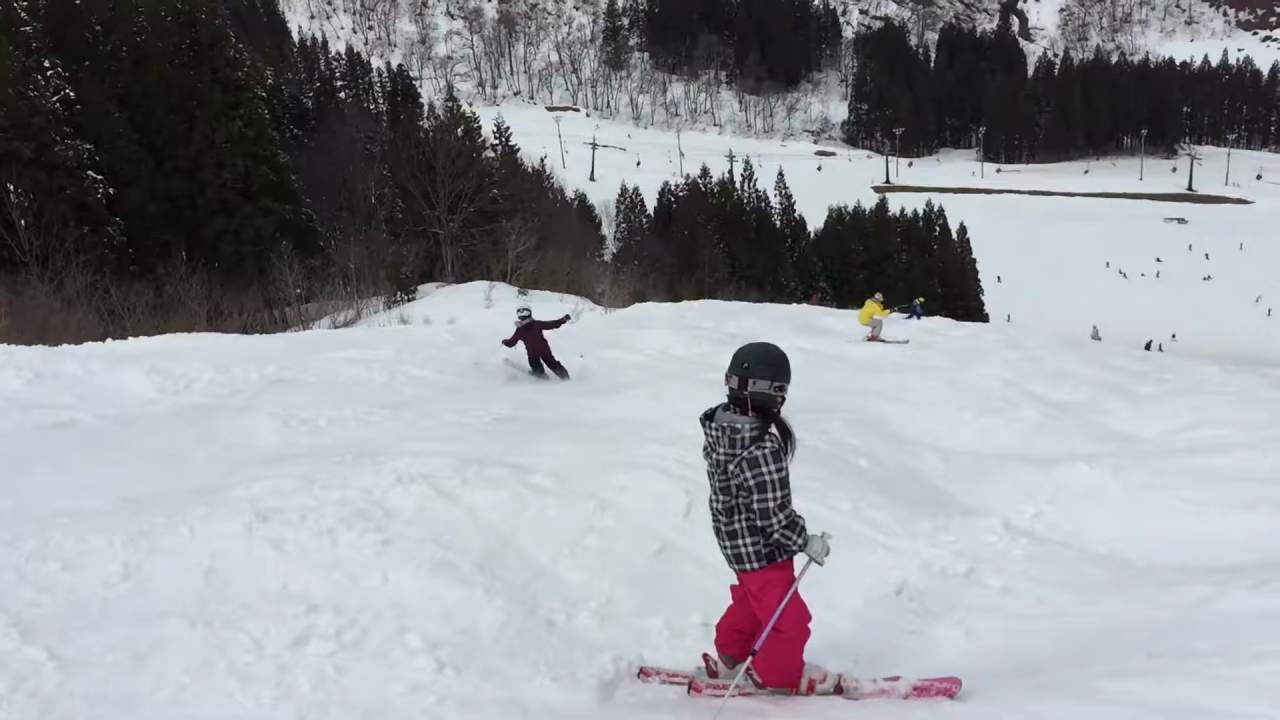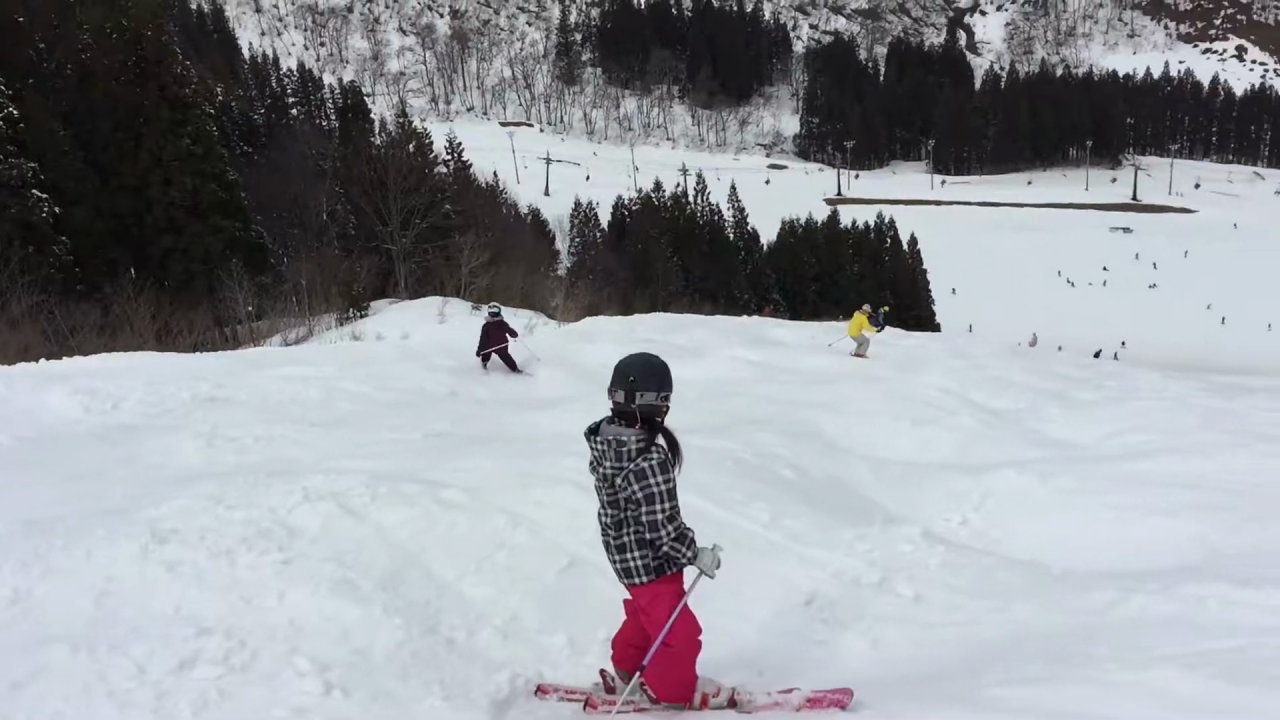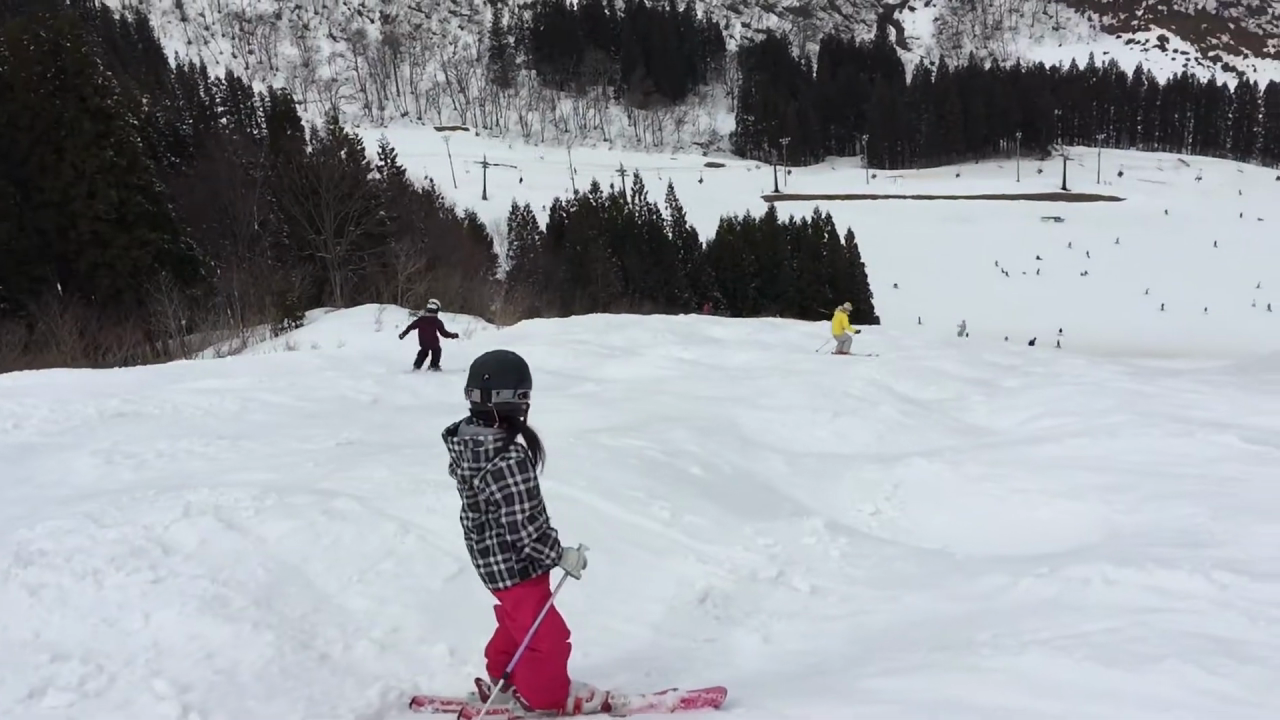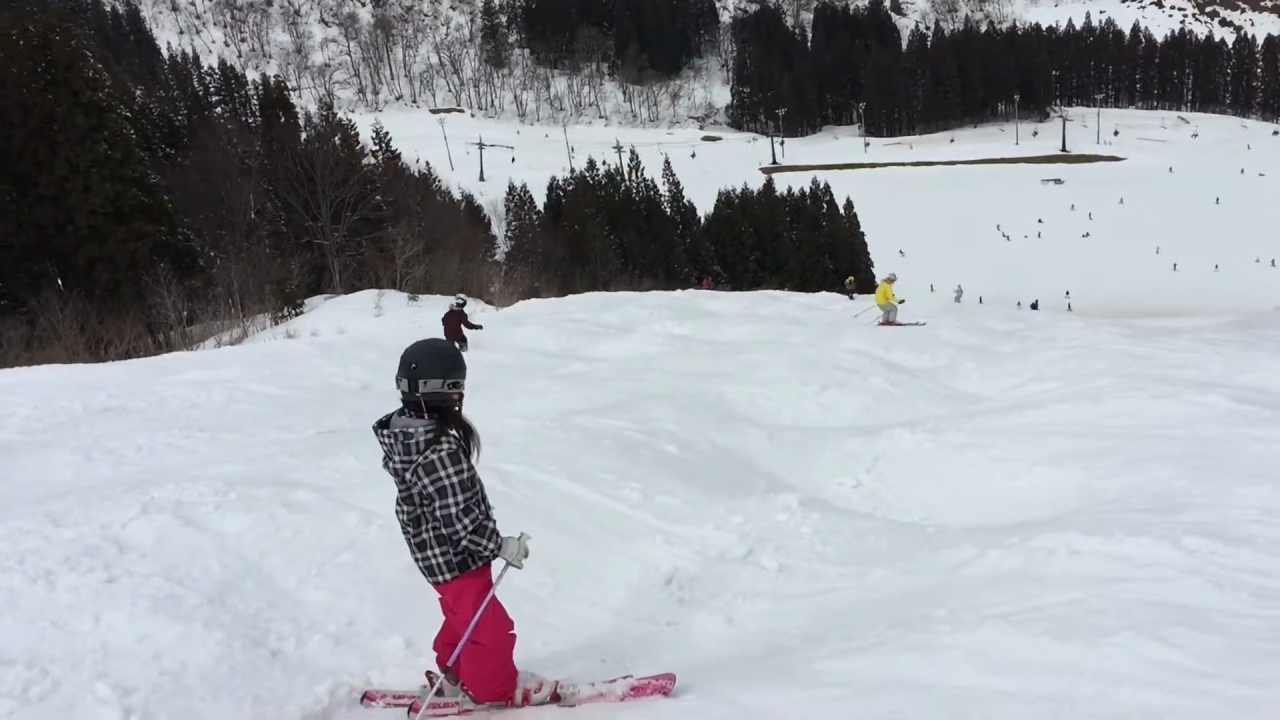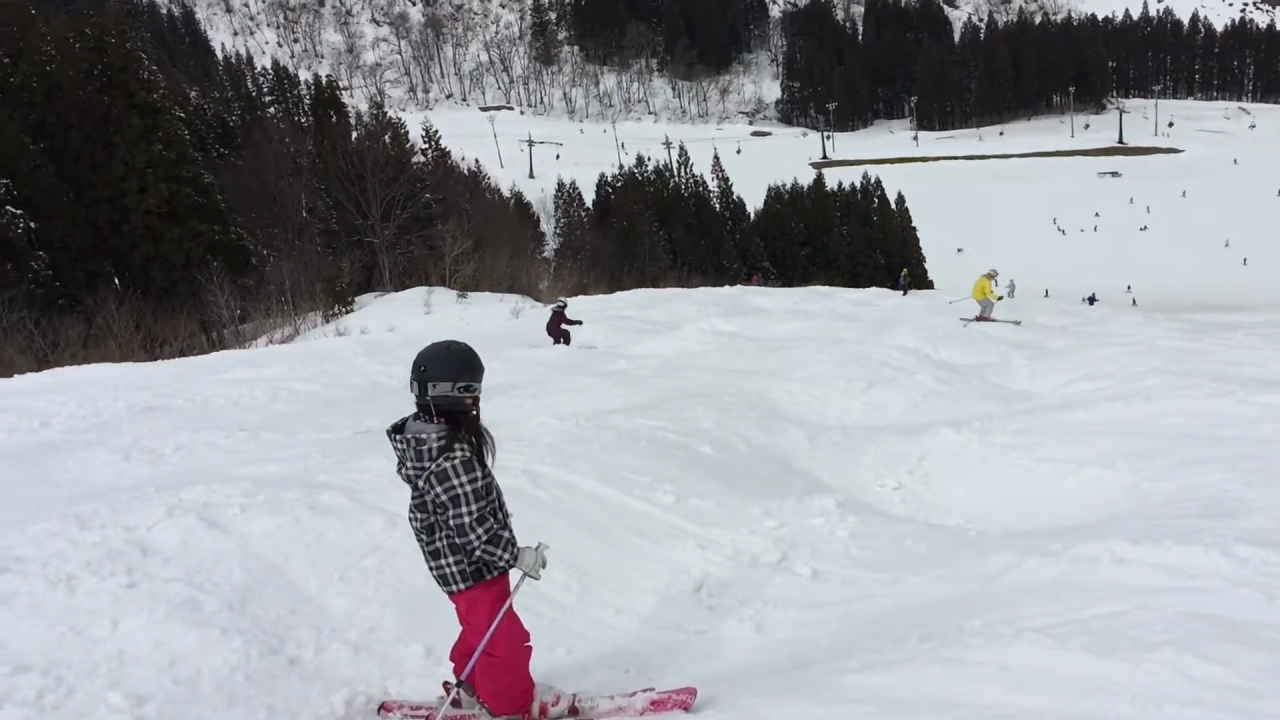
dt=0.4s
person 1, frame 1
left shoulder: (720, 424)
right shoulder: (761, 450)
right elbow: (773, 515)
right wrist: (806, 542)
left hip: (737, 542)
right hip: (762, 549)
left knee: (750, 601)
right knee: (787, 616)
left ankle: (731, 656)
right ankle: (778, 673)
person 1, frame 2
left shoulder: (605, 437)
right shoulder: (649, 461)
right elbow: (662, 527)
right wrist: (696, 554)
left hip: (626, 556)
right hip: (651, 562)
left knee: (645, 615)
right knee: (678, 630)
left ankle: (628, 671)
right ankle: (673, 688)
person 1, frame 3
left shoulder: (466, 439)
right shoulder: (509, 460)
right elbow: (524, 528)
right wrist: (561, 555)
left hip: (493, 560)
right hip: (516, 565)
left knee: (517, 622)
right knee: (545, 634)
left ankle: (504, 683)
right ankle: (546, 695)
person 1, frame 4
left shoulder: (403, 431)
right shoulder: (440, 452)
right elbow: (459, 520)
right wrist: (501, 545)
left hip: (437, 554)
right hip: (456, 558)
left knee: (463, 616)
right knee: (488, 626)
left ankle: (455, 675)
right ankle: (495, 687)
person 1, frame 5
left shoulder: (423, 436)
right shoulder: (454, 459)
right elbow: (472, 529)
right wrist: (517, 555)
left hip: (457, 564)
right hip: (472, 568)
left knee: (481, 629)
right knee: (502, 637)
left ankle: (472, 688)
